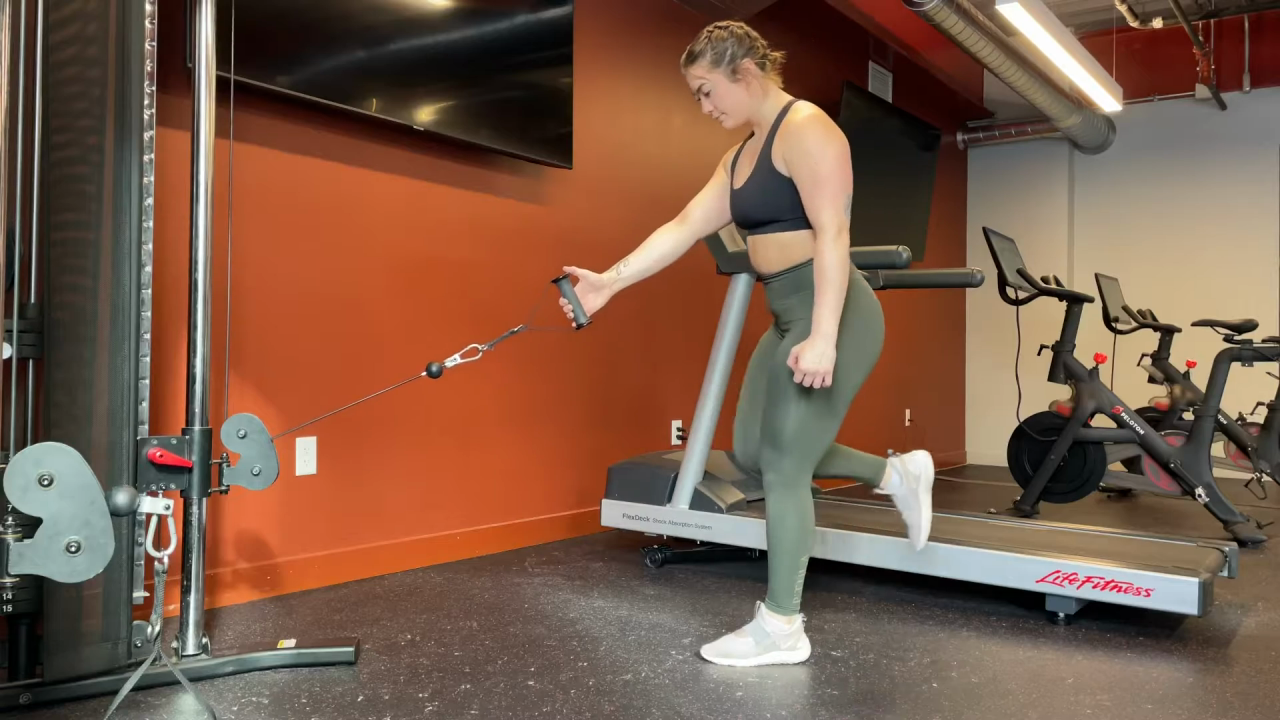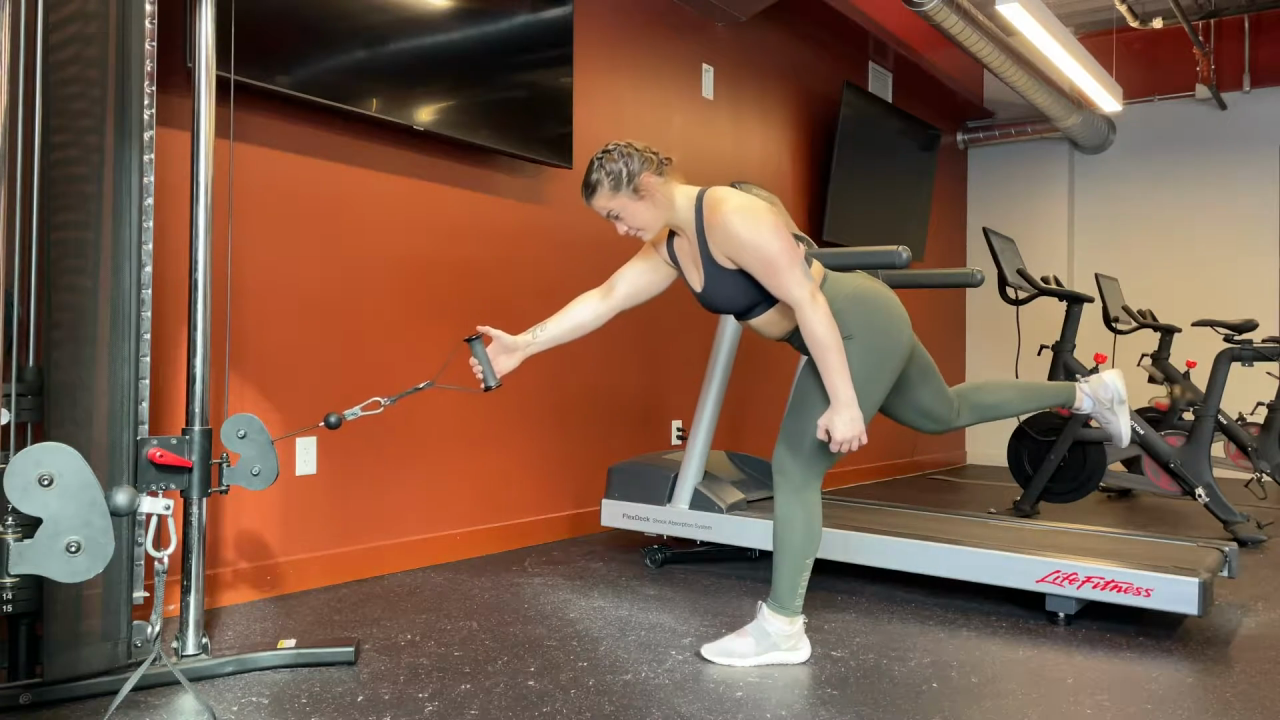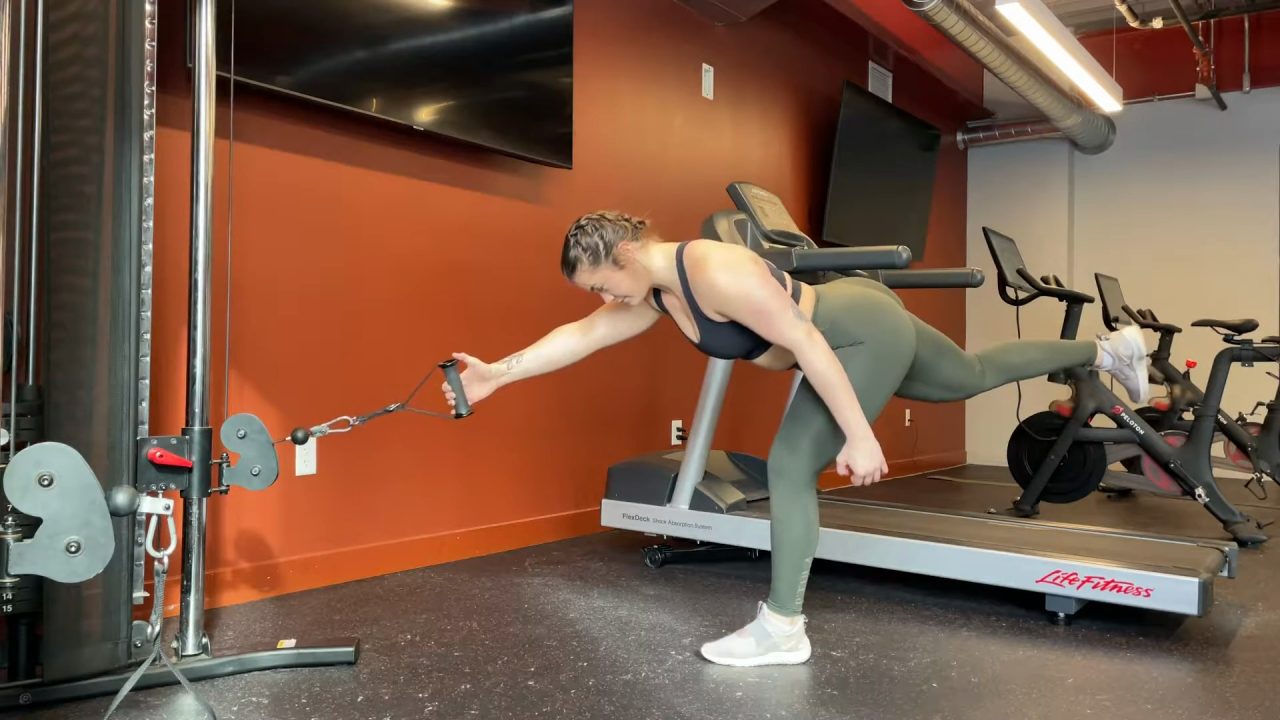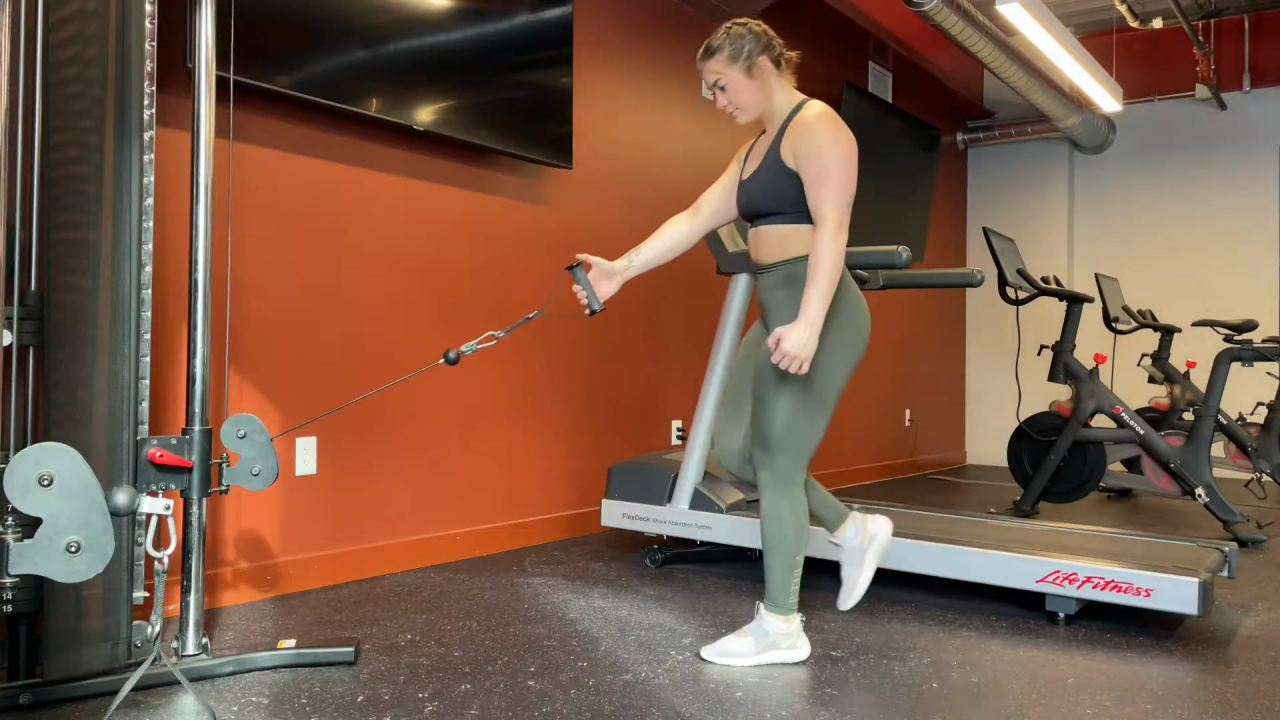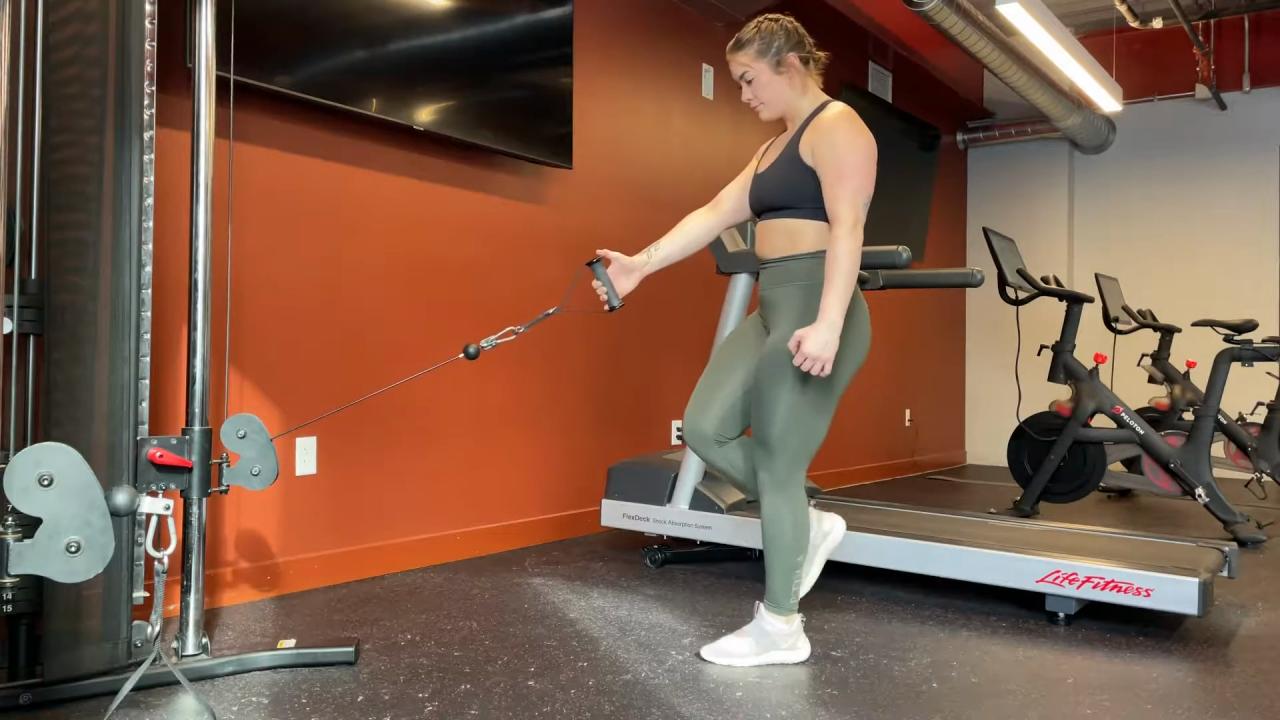
dt=1s
person 1, frame 1
left shoulder: (806, 129)
right shoulder: (743, 154)
left elbow: (833, 237)
right elbow: (685, 227)
left wrist: (823, 337)
right wrist: (611, 282)
left hip: (830, 317)
right hip: (790, 318)
left knee: (782, 467)
right knee: (753, 450)
left ankle: (781, 629)
right ankle: (893, 473)
person 1, frame 2
left shoulder: (729, 216)
right shoulder: (670, 246)
left elbow: (806, 302)
right elbow: (604, 298)
left wrist: (843, 402)
right wrist: (523, 345)
left hip: (863, 327)
right hip: (861, 328)
left knee: (796, 469)
right knee: (945, 413)
left ankle: (782, 627)
right ankle: (1087, 394)
person 1, frame 3
left shoulder: (714, 272)
right shoulder: (654, 291)
left elbow: (805, 344)
right elbow: (578, 336)
left wrist: (859, 435)
right wrist: (495, 373)
left hip: (869, 334)
right hip: (865, 320)
left knee: (791, 468)
right knee: (975, 376)
left ankle: (782, 627)
right ankle: (1108, 350)
person 1, frame 4
left shoulder: (817, 126)
right shoulder: (758, 145)
left elbow: (831, 230)
right elbow: (695, 220)
left wrist: (808, 323)
right wrist: (621, 270)
left hip: (818, 314)
right hip: (779, 312)
left knee: (777, 465)
right knee: (733, 449)
left ankle: (779, 629)
right ankle: (853, 529)
person 1, frame 5
left shoulder: (837, 126)
right shoulder: (776, 147)
left elbow: (847, 229)
right elbow: (714, 214)
left wrist: (828, 324)
right wrist: (639, 265)
left hip: (814, 315)
right hip: (773, 312)
left knee: (776, 465)
right knee: (706, 429)
left ankle: (780, 629)
right ankle: (806, 526)
